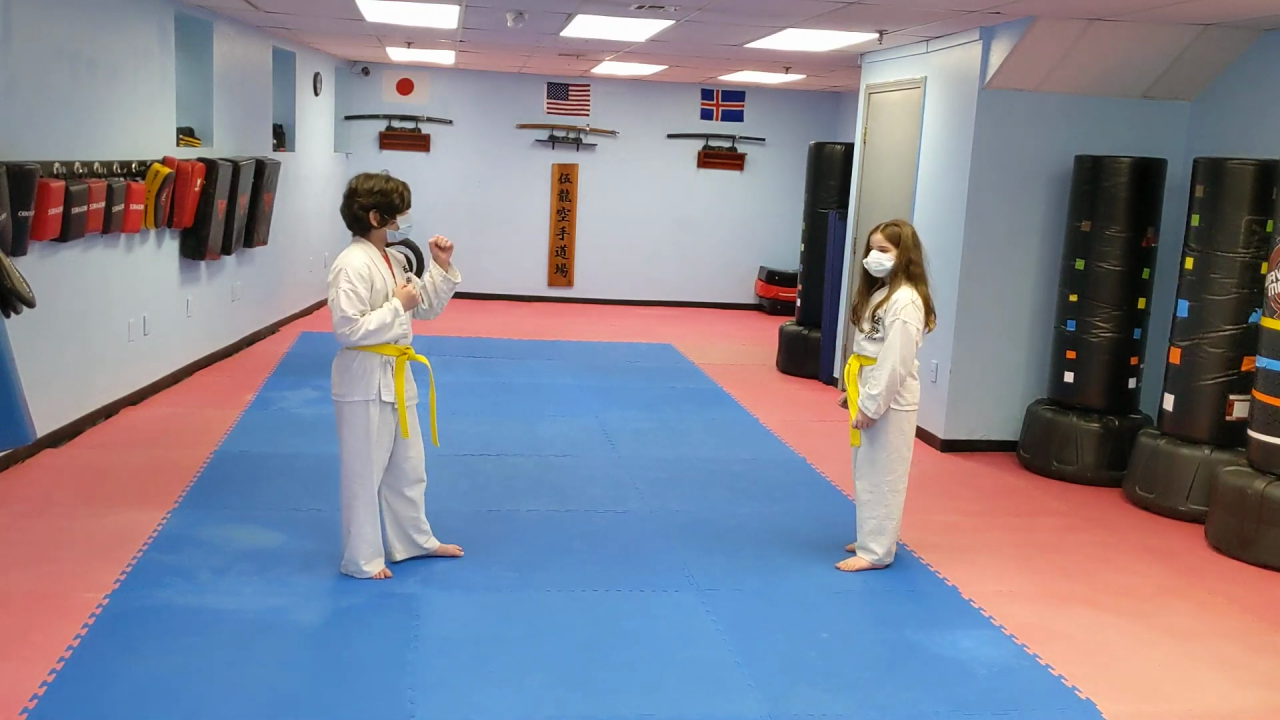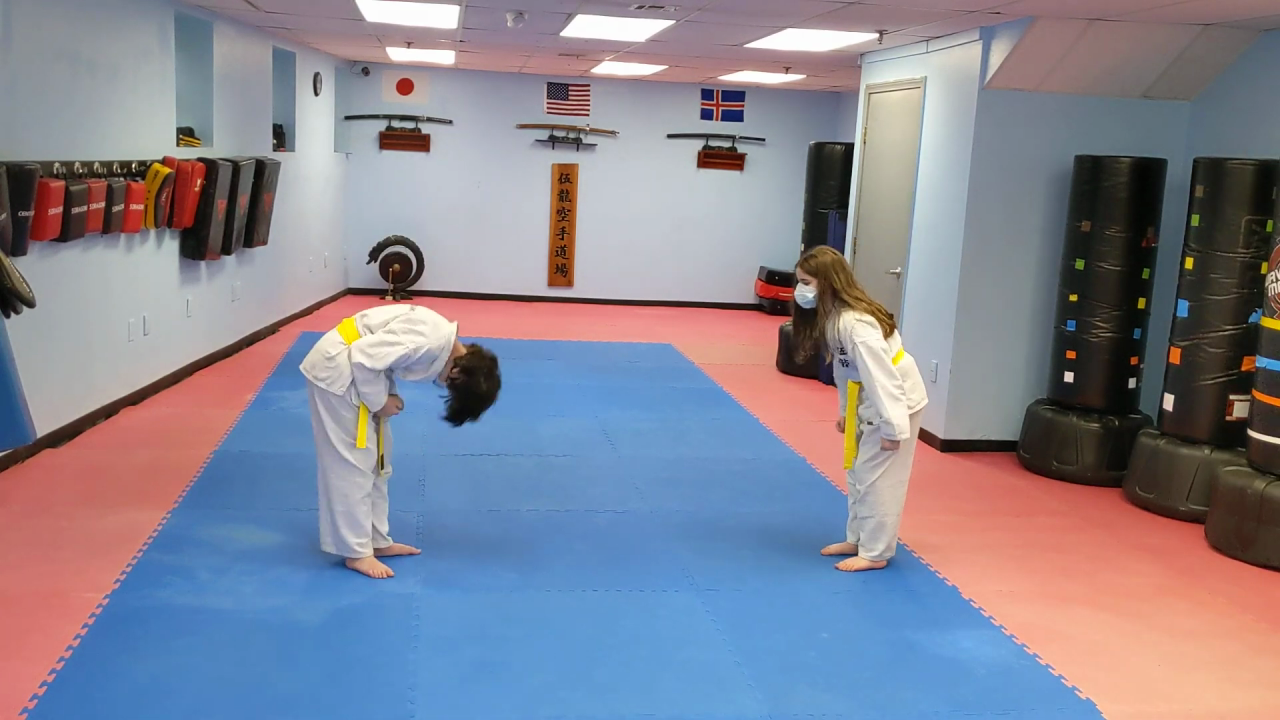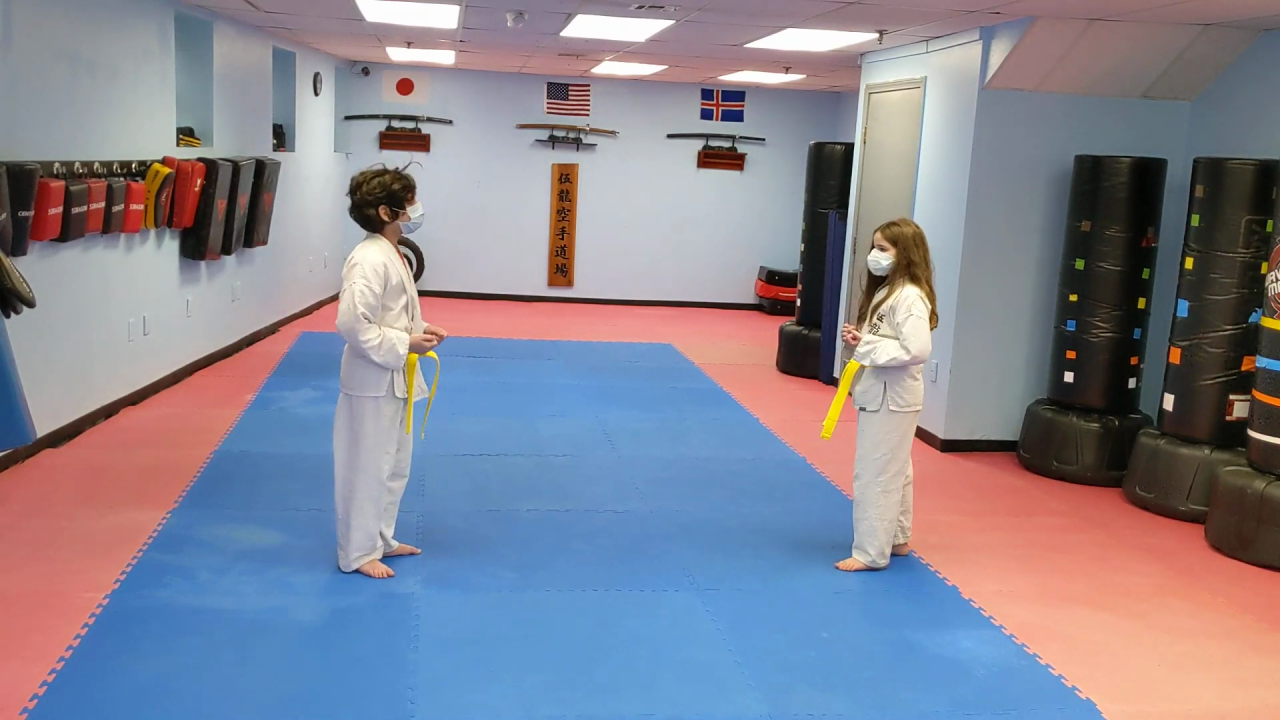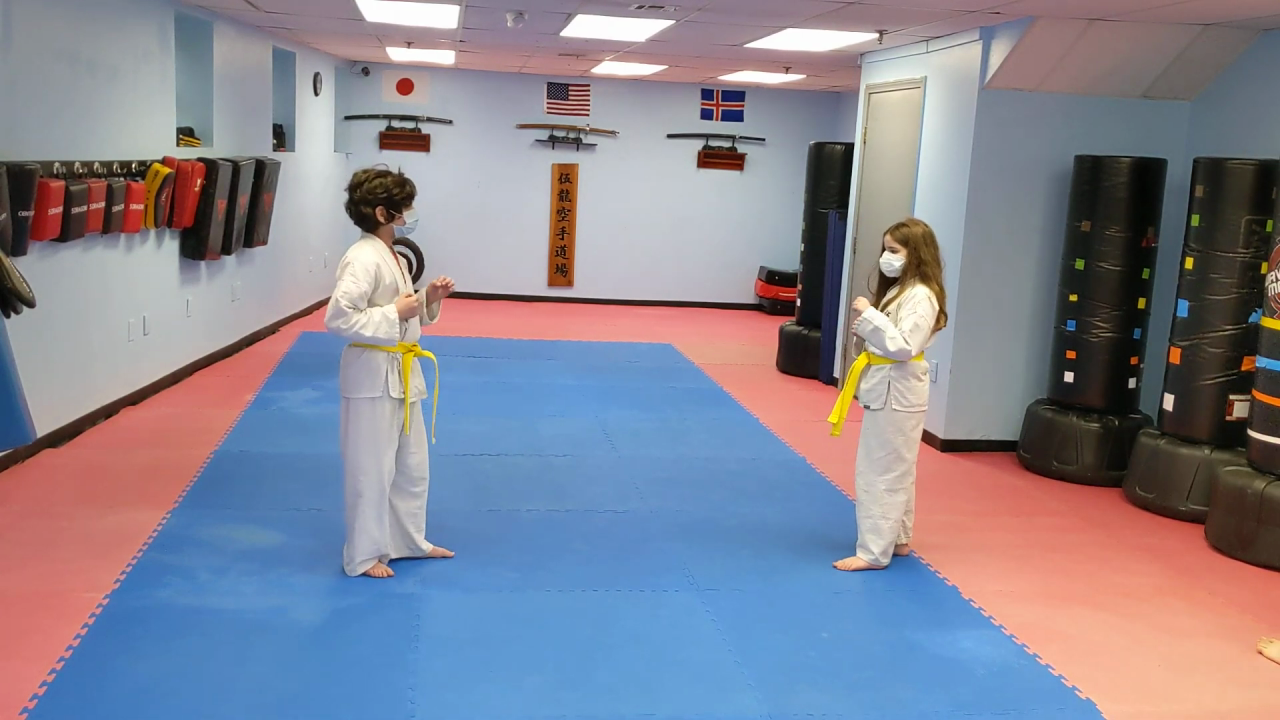
dt=1s
person 1, frame 1
left shoulder: (392, 260)
right shoulder: (353, 265)
left elbow: (425, 305)
right elbow: (348, 330)
left wrist: (441, 268)
right wrist: (397, 307)
left hip: (394, 376)
right hip: (364, 380)
left knee: (407, 465)
right knee: (364, 472)
left ankle: (414, 539)
right ankle: (362, 558)
person 1, frame 2
left shoulder: (442, 339)
right shoulder: (430, 341)
right elbow: (365, 358)
left wrist: (386, 396)
right wrist: (381, 401)
left hip: (355, 371)
right hip: (338, 371)
left knee: (374, 458)
right knee: (352, 460)
left ankle: (374, 540)
right ankle: (354, 550)
person 1, frame 3
left shoulder: (392, 255)
right shoulder: (368, 260)
right elbow: (353, 326)
left wrist: (421, 331)
right wrist: (407, 345)
left hip: (395, 375)
right hip: (373, 378)
left knee: (393, 463)
right knee: (367, 465)
left ankle: (380, 538)
right ankle: (359, 551)
person 1, frame 4
left shoulder: (392, 256)
right shoulder: (362, 259)
right elbow: (338, 319)
left wrist: (430, 298)
right wrist: (395, 312)
left hip: (401, 373)
right hip: (372, 375)
left knee: (411, 464)
right knee: (371, 467)
left ankle: (408, 540)
right ankle: (364, 554)
person 2, frame 1
left shoulder: (905, 302)
right shoulder: (878, 291)
left elbow: (894, 363)
left wrist: (870, 407)
right wrist: (855, 392)
left hip: (888, 399)
right hip: (872, 392)
left knee: (882, 474)
right knee: (869, 471)
left ankle: (875, 550)
right ankle: (878, 538)
person 2, frame 2
left shoulder: (856, 323)
right shoulder: (831, 316)
left elbow: (884, 377)
left wrist: (895, 429)
right wrist: (845, 408)
left hip: (896, 400)
right hip: (873, 398)
left knee: (877, 476)
right knee: (859, 472)
left ankle: (875, 552)
right ankle: (858, 538)
person 2, frame 3
left shoulder: (910, 297)
right shoulder: (885, 290)
left elbow: (916, 350)
left wrist: (867, 345)
right wrist: (858, 339)
left hip: (892, 396)
right hip: (877, 392)
left knee: (875, 474)
right knee: (892, 471)
left ankle: (871, 552)
right ankle: (895, 538)
person 2, frame 4
left shoulder: (921, 297)
right shoulder: (897, 290)
left elbow: (904, 346)
left wrist: (869, 316)
right wrist: (863, 327)
left hip: (898, 393)
right hip: (886, 389)
left knee: (879, 472)
right knee: (896, 470)
left ankle: (874, 551)
right ankle: (897, 539)
